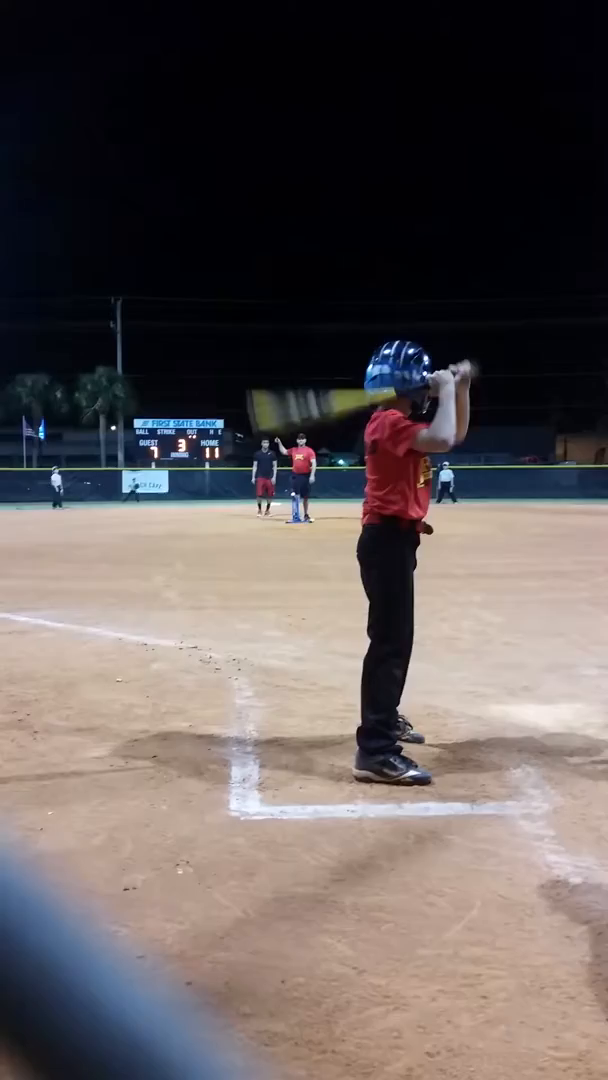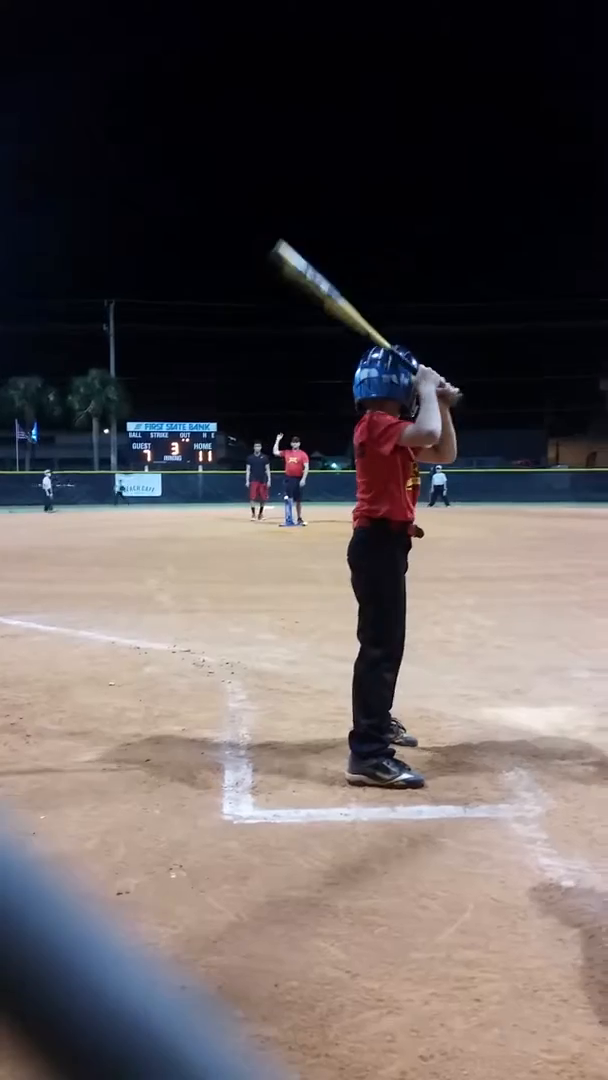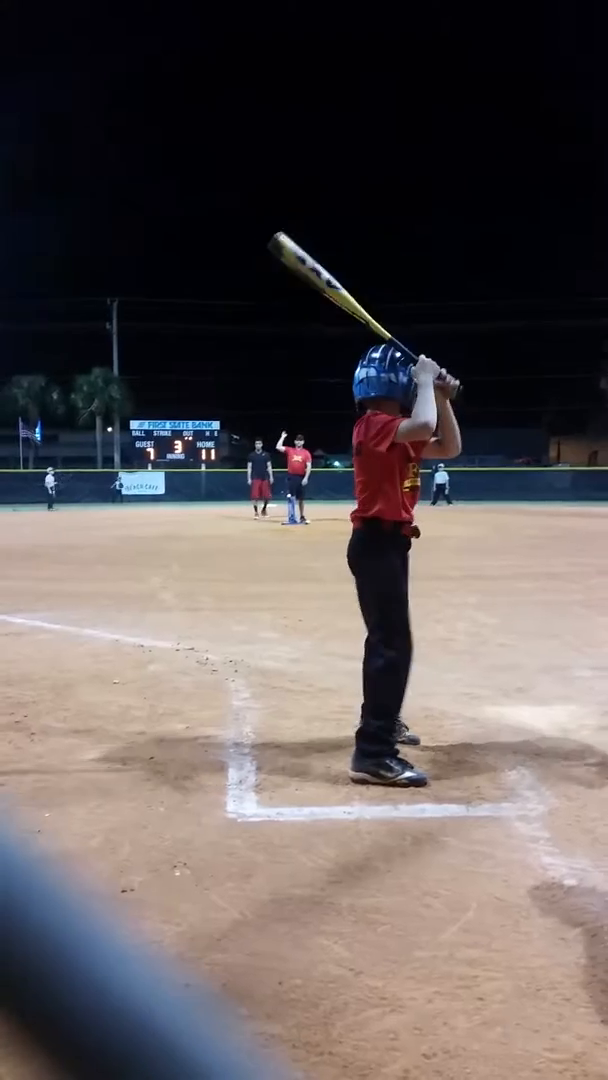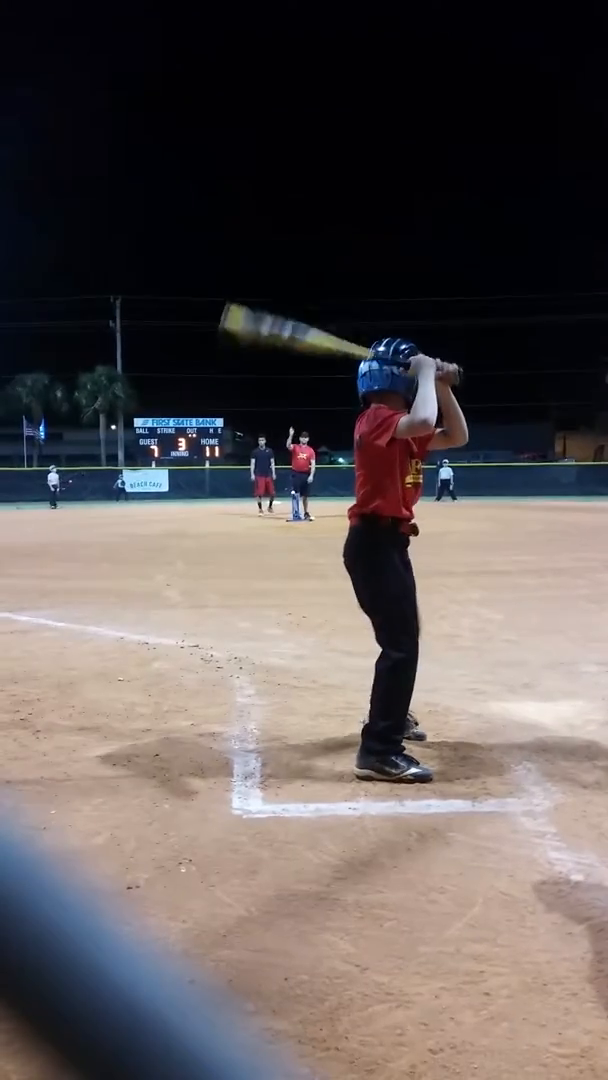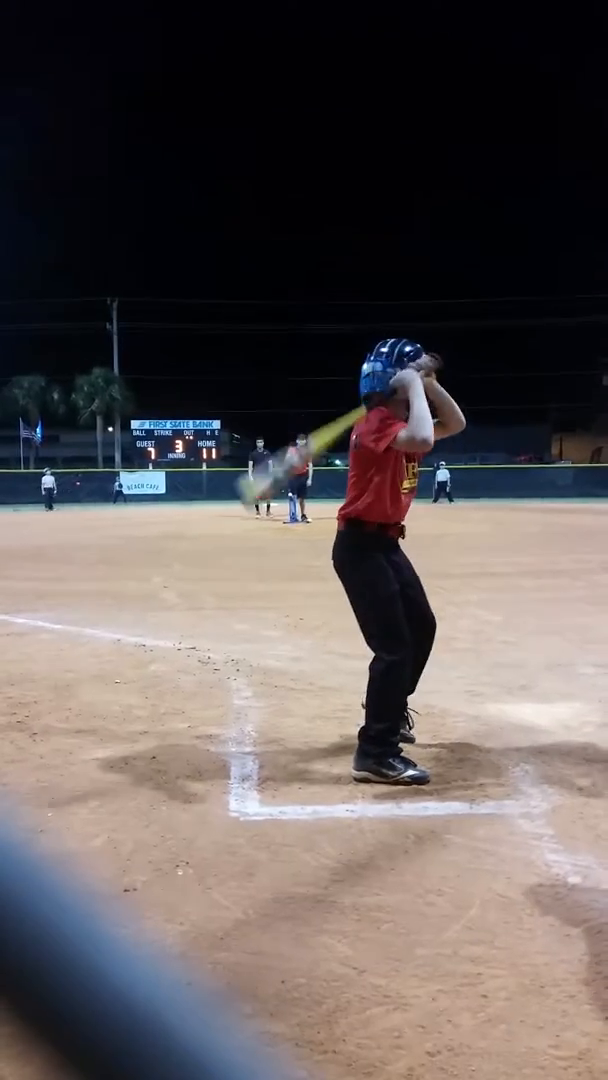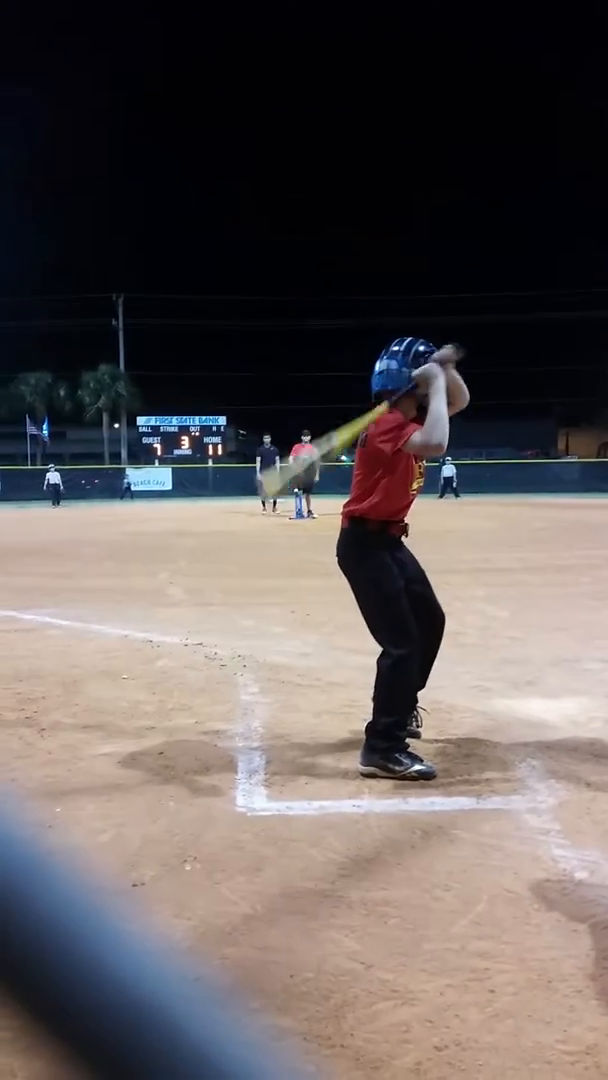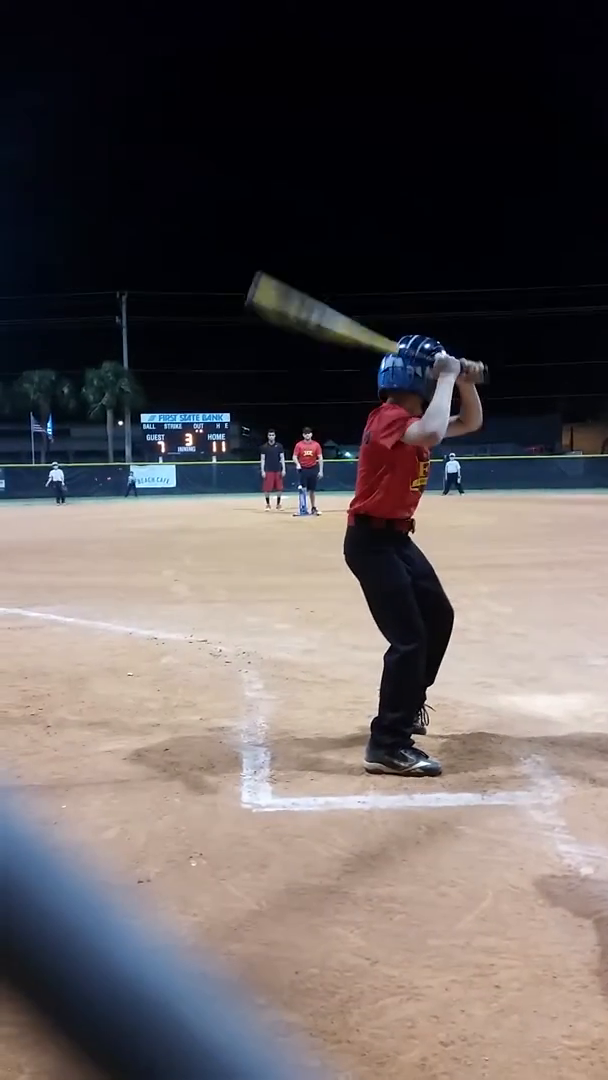
dt=0.2s
person 1, frame 1
left shoulder: (400, 425)
right shoulder: (390, 421)
left elbow: (456, 435)
right elbow: (443, 439)
left wrist: (459, 389)
right wrist: (445, 390)
left hip: (397, 538)
right hip: (387, 538)
left knee: (398, 636)
right knee: (389, 641)
left ankle: (386, 717)
right ankle: (375, 752)
person 1, frame 2
left shoulder: (394, 429)
right shoulder: (376, 424)
left elbow: (445, 452)
right elbow: (427, 431)
left wrist: (442, 403)
right wrist: (427, 387)
left hip: (389, 541)
right hip: (378, 541)
left knee: (388, 638)
right knee: (380, 644)
left ankle: (377, 720)
right ankle: (368, 756)
person 1, frame 3
left shoulder: (398, 430)
right shoulder: (373, 423)
left elbow: (450, 447)
right elbow: (423, 425)
left wrist: (441, 396)
right wrist: (425, 379)
left hip: (390, 542)
right hip: (375, 543)
left knee: (387, 638)
right knee: (393, 645)
left ankle: (381, 719)
right ankle: (372, 754)
person 1, frame 4
left shoulder: (402, 424)
right shoulder: (377, 418)
left elbow: (457, 437)
right elbow: (424, 421)
left wrist: (442, 385)
right wrist: (425, 373)
left hip: (391, 540)
right hip: (372, 541)
left knee: (402, 636)
right knee: (401, 643)
left ankle: (390, 714)
right ankle: (378, 752)
person 1, frame 5
left shoulder: (398, 422)
right shoulder: (375, 422)
left elbow: (455, 424)
right elbow: (422, 439)
left wrist: (428, 381)
right wrist: (414, 390)
left hip: (385, 542)
right hip: (360, 546)
left knee: (421, 628)
right knee: (394, 646)
left ankle: (389, 709)
right ankle: (375, 755)
person 1, frame 6
left shoulder: (406, 420)
right shoulder: (388, 421)
left elbow: (458, 400)
right elbow: (436, 444)
left wrist: (446, 370)
right wrist: (436, 382)
left hip: (389, 539)
right hip: (364, 542)
left knee: (430, 621)
right knee: (401, 641)
left ankle: (399, 705)
right ankle: (382, 749)
person 1, frame 7
left shoulder: (414, 419)
right shoulder: (388, 417)
left elbow: (471, 422)
right elbow: (430, 433)
left wrist: (465, 384)
right wrist: (446, 379)
left hip: (397, 536)
right hip: (370, 540)
left knee: (438, 617)
right knee: (409, 637)
left ankle: (407, 703)
right ankle: (387, 746)
